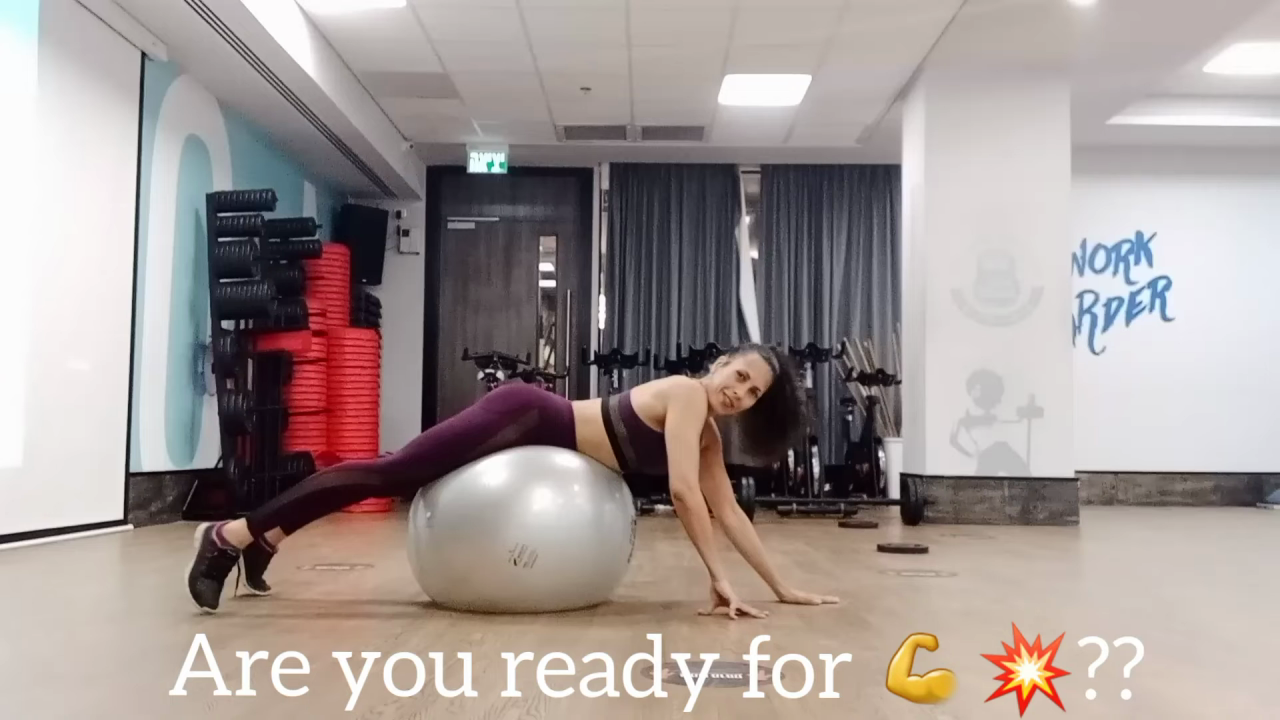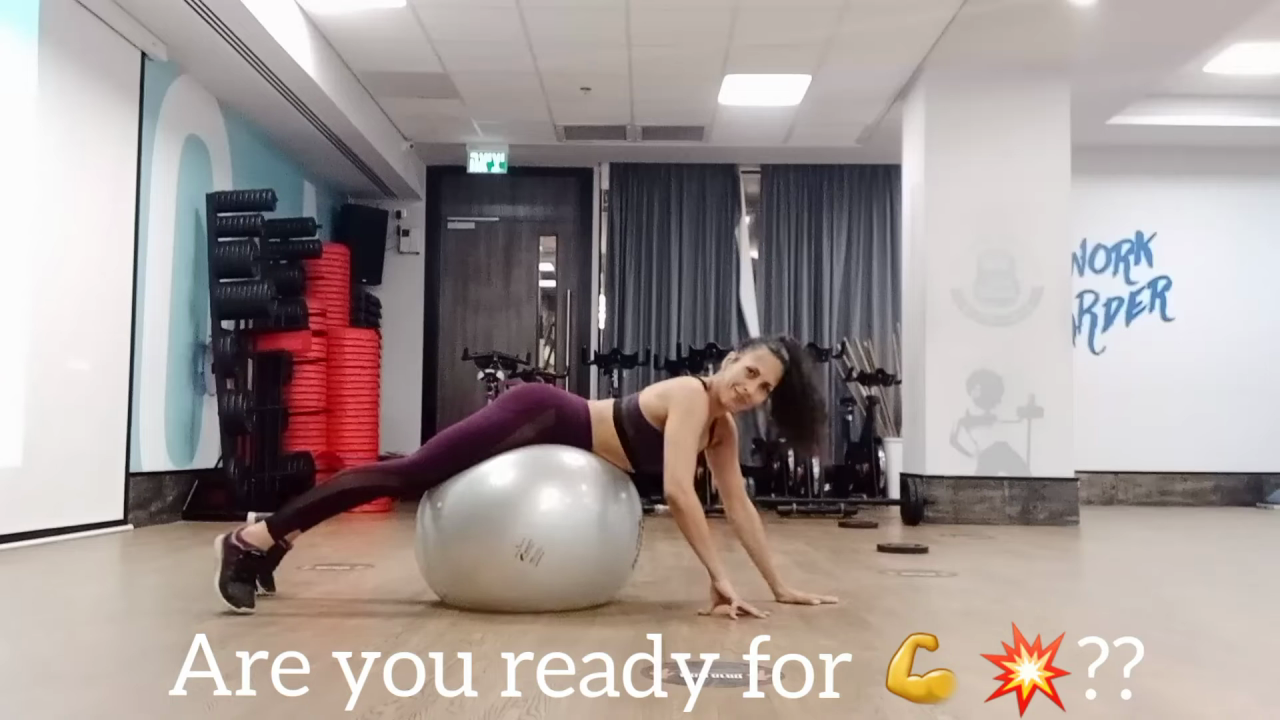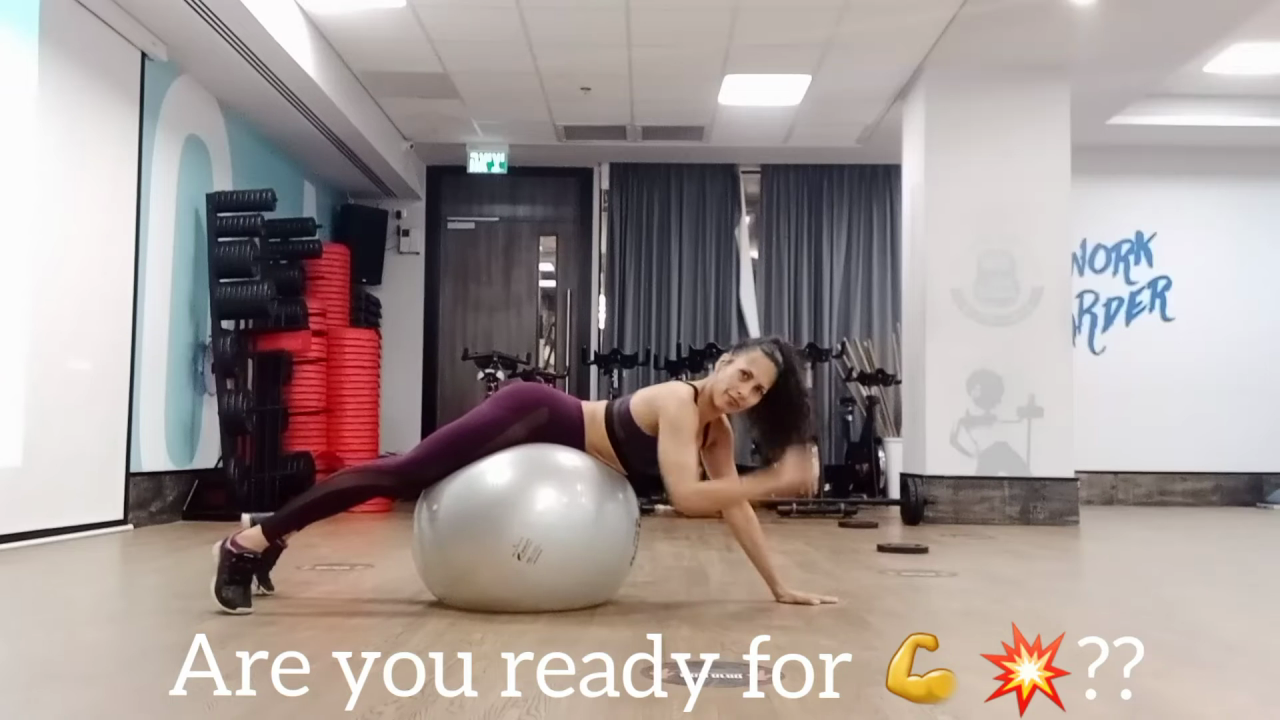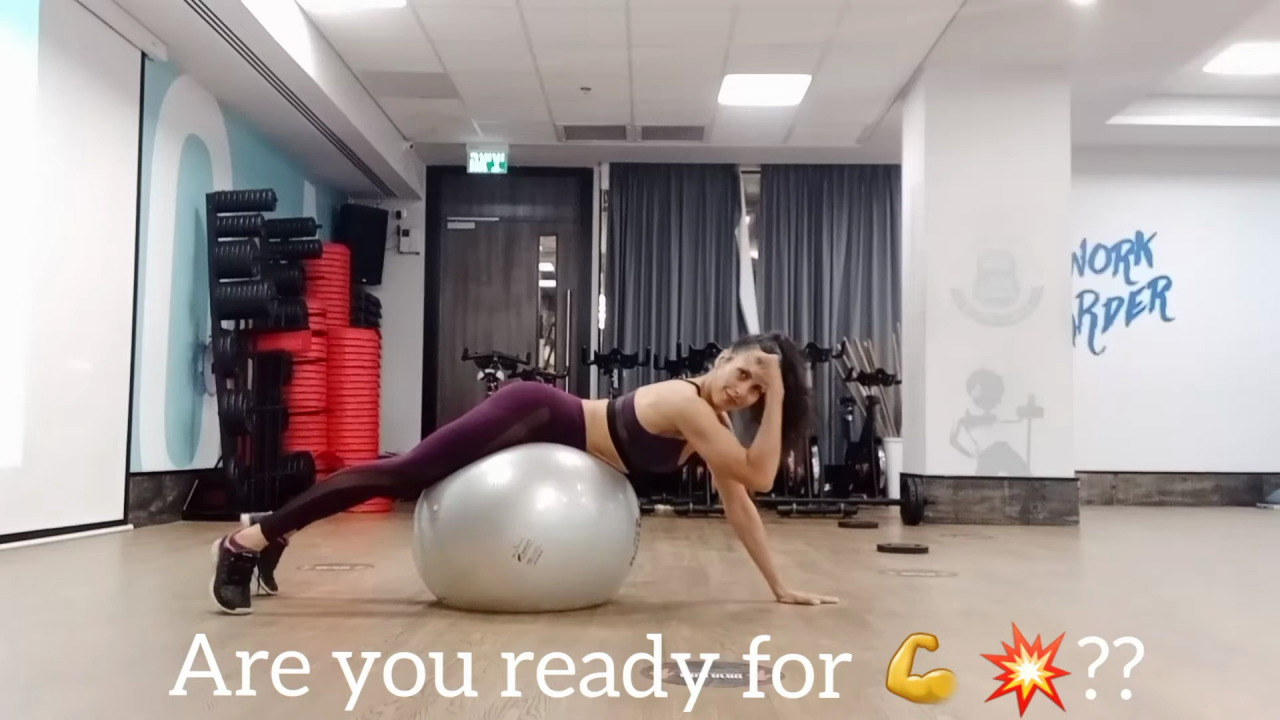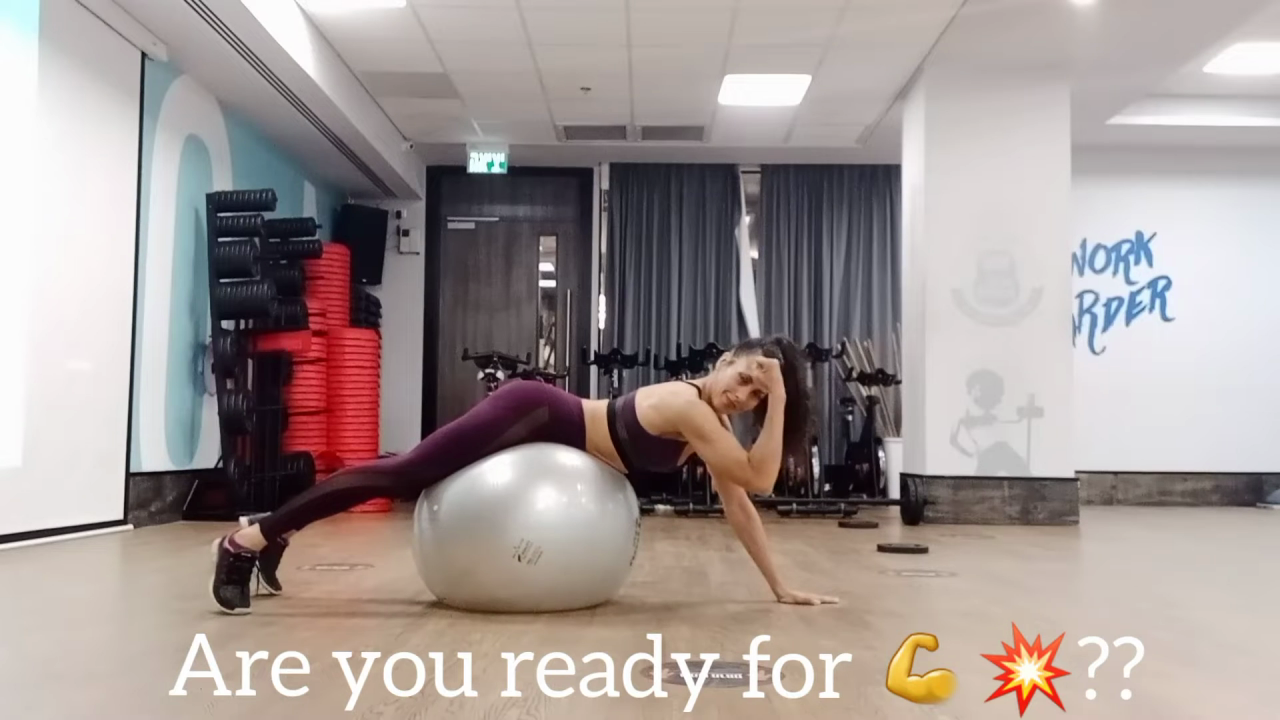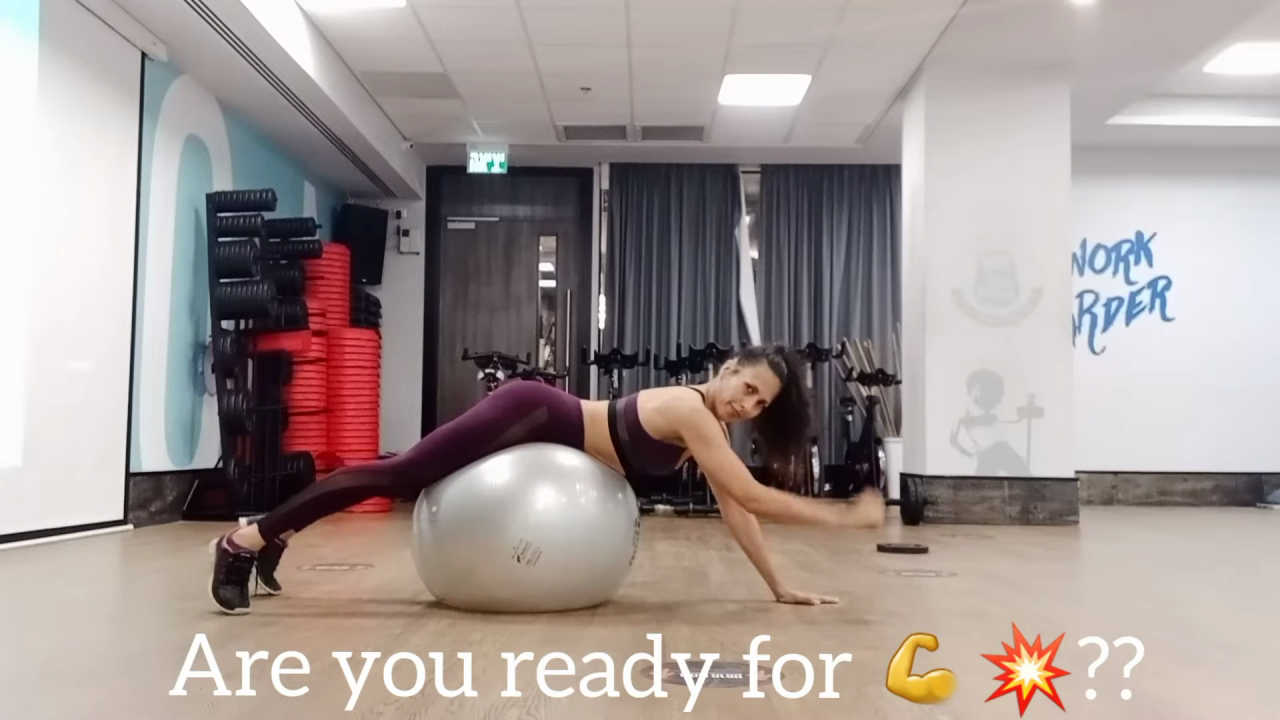
dt=0.4s
person 1, frame 1
left shoulder: (708, 433)
right shoulder: (686, 394)
left elbow: (727, 510)
right elbow: (683, 491)
left wrist: (782, 585)
right wrist: (719, 580)
left hip: (538, 438)
right hip: (523, 420)
left knee: (402, 477)
right knee: (387, 475)
left ankle: (267, 536)
right ankle: (231, 534)
person 1, frame 2
left shoulder: (721, 429)
right shoulder: (691, 396)
left elbow: (738, 507)
right elbow: (677, 492)
left wrist: (780, 586)
right wrist: (717, 577)
left hip: (554, 438)
right hip: (537, 417)
left knee: (417, 476)
right knee: (406, 476)
left ankle: (279, 535)
right ankle: (252, 539)
person 1, frame 3
left shoulder: (717, 427)
right shoulder: (680, 404)
left elbow: (732, 502)
right elbow: (688, 497)
left wrist: (780, 586)
right wrist: (776, 482)
left hip: (546, 438)
right hip: (530, 418)
left knee: (411, 479)
right knee: (399, 475)
left ankle: (274, 533)
right ankle: (249, 539)
person 1, frame 4
left shoulder: (713, 418)
right shoulder: (688, 404)
left elbow: (737, 502)
right elbow: (759, 477)
left wrist: (781, 587)
right wrist: (779, 396)
left hip: (545, 432)
right hip: (531, 417)
left knee: (413, 478)
right knee: (399, 477)
left ankle: (272, 530)
right ankle: (248, 540)
person 1, frame 5
left shoulder: (711, 418)
right shoulder: (690, 406)
left elbow: (737, 502)
right elbow: (758, 479)
left wrist: (779, 586)
right wrist: (782, 401)
left hip: (544, 430)
right hip: (531, 416)
left knee: (409, 479)
right knee: (400, 475)
left ankle: (272, 531)
right ankle: (248, 539)
person 1, frame 6
left shoulder: (713, 423)
right shoulder: (692, 412)
left elbow: (734, 511)
right elbow: (752, 497)
left wrist: (780, 586)
right wrist: (843, 514)
left hip: (544, 429)
right hip: (530, 416)
left knee: (412, 476)
right knee: (402, 473)
left ankle: (275, 535)
right ankle: (247, 541)
